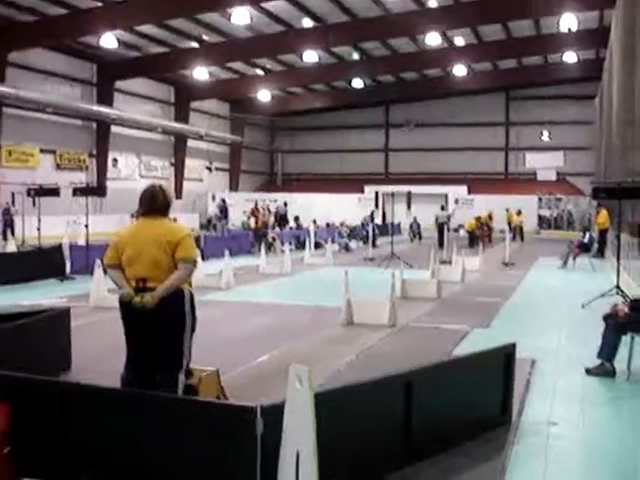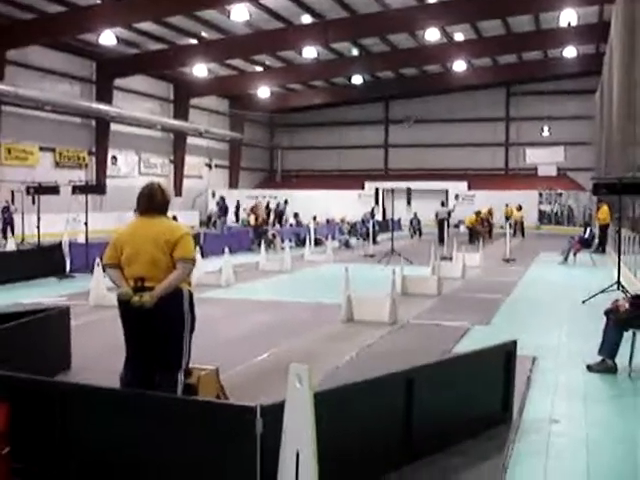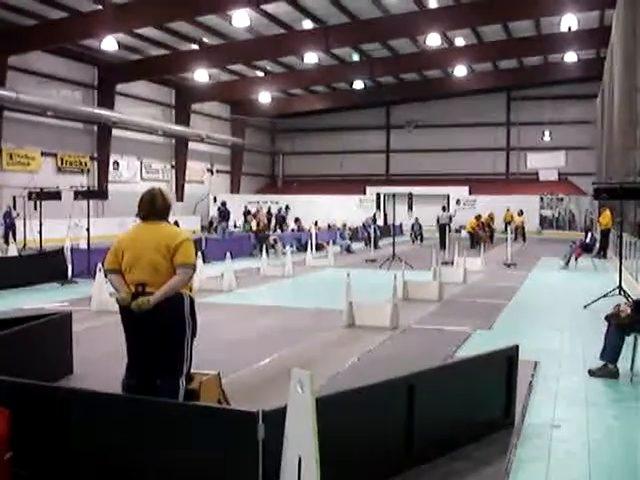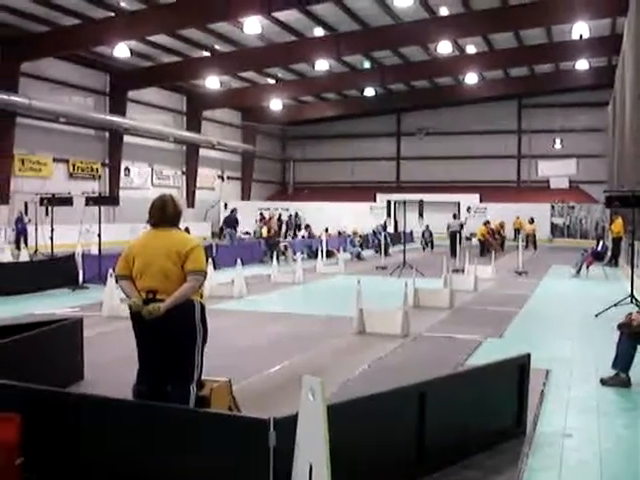
dt=0.4s
person 1, frame 1
left shoulder: (125, 233)
right shoulder: (178, 232)
left elbow: (111, 265)
right elbow: (186, 268)
left wrist: (126, 288)
right wrist: (158, 293)
left hip: (133, 303)
right hip: (170, 302)
left knee: (136, 361)
right knee: (172, 364)
person 1, frame 2
left shoulder: (124, 232)
right shoulder: (177, 231)
left elbow: (110, 265)
right elbow: (184, 268)
left wrist: (124, 287)
right wrist: (156, 293)
left hip: (132, 303)
right hip: (169, 301)
left knee: (136, 360)
right knee: (171, 364)
person 1, frame 3
left shoulder: (125, 238)
right shoulder: (178, 237)
left elbow: (111, 270)
right elbow: (185, 274)
left wrist: (124, 293)
right wrist: (155, 298)
left hip: (133, 307)
right hip: (170, 306)
left knee: (137, 365)
right knee: (172, 369)
person 1, frame 4
left shoulder: (136, 244)
right shoulder: (188, 243)
left elbow: (122, 276)
right elbow: (195, 280)
left wrist: (135, 299)
right wrist: (166, 304)
left hip: (144, 314)
right hip: (181, 313)
left knee: (148, 372)
right knee: (183, 376)
